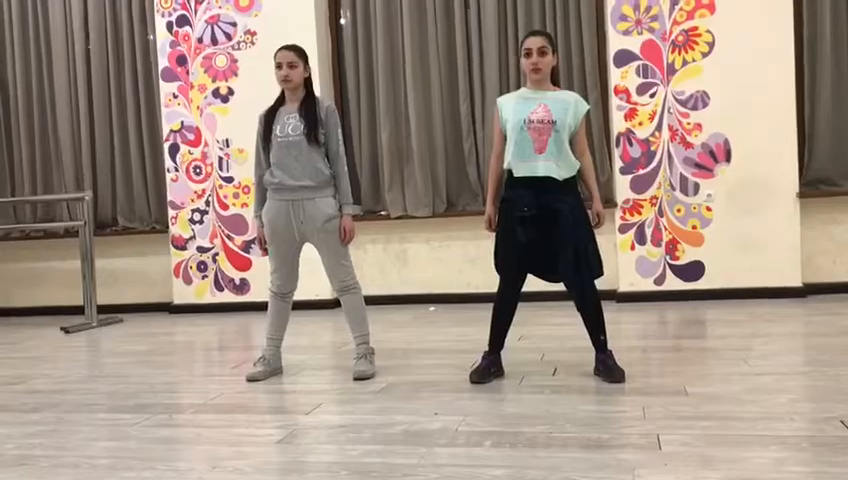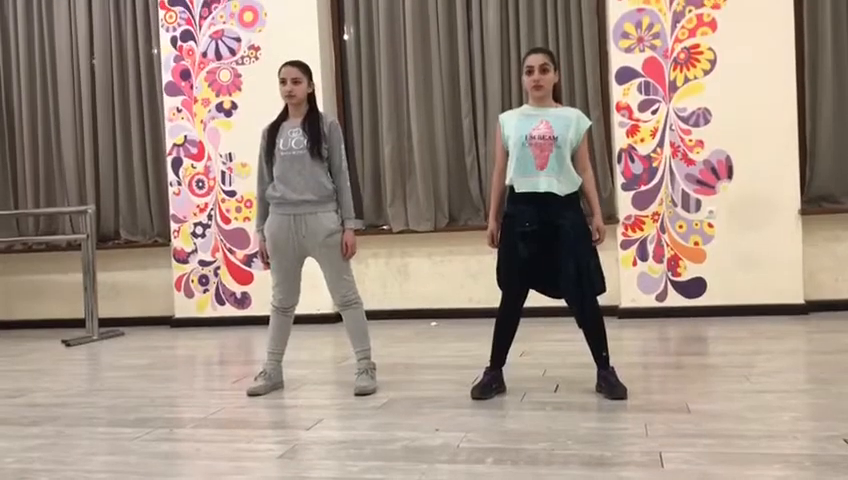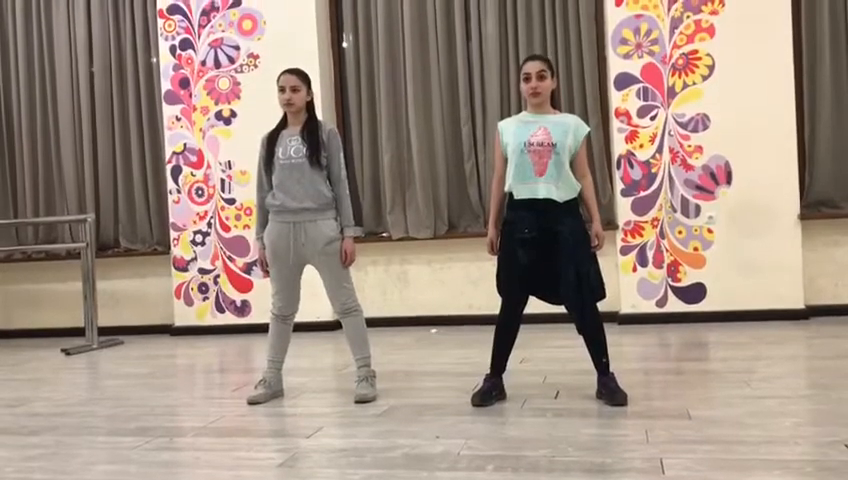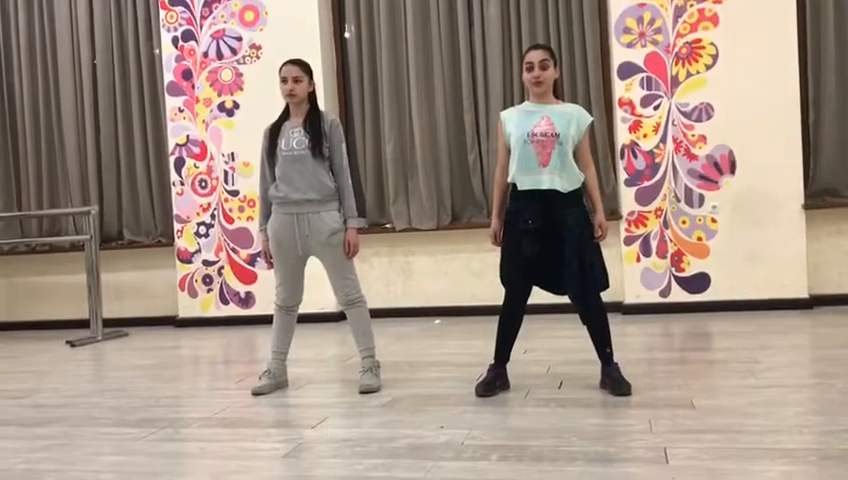
dt=0.5s
person 1, frame 1
left shoulder: (571, 102)
right shoulder: (506, 104)
left elbow: (582, 154)
right elbow: (498, 157)
left wrist: (596, 198)
right wrist: (490, 202)
left hip: (562, 194)
right hip: (520, 195)
left knee: (581, 279)
right knee: (510, 280)
left ankle: (603, 355)
right ankle: (492, 357)
person 1, frame 2
left shoulder: (573, 119)
right shoulder: (508, 121)
left elbow: (585, 170)
right elbow: (500, 173)
left wrist: (597, 214)
right wrist: (493, 218)
left hip: (565, 210)
right hip: (522, 211)
left knee: (583, 295)
right knee: (512, 296)
left ankle: (605, 372)
right ankle: (494, 372)
person 1, frame 3
left shoulder: (572, 125)
right shoulder: (506, 128)
left elbow: (583, 176)
right elbow: (499, 180)
left wrist: (595, 220)
right wrist: (492, 225)
left hip: (564, 216)
right hip: (521, 217)
left knee: (583, 301)
right knee: (511, 302)
left ankle: (605, 378)
right ankle: (494, 380)
person 1, frame 4
left shoulder: (575, 115)
right shoulder: (509, 118)
left elbow: (586, 167)
right elbow: (502, 170)
left wrist: (599, 211)
right wrist: (496, 216)
left hip: (567, 206)
right hip: (524, 208)
left knee: (586, 291)
right knee: (515, 293)
left ankle: (609, 367)
right ankle: (498, 369)
person 2, frame 1
left shoulder: (323, 111)
right shoulder: (268, 117)
left elbow: (339, 161)
right elbow: (261, 169)
left wrist: (347, 210)
right wrist: (258, 217)
left hip: (320, 204)
right hip: (279, 208)
left knee: (344, 280)
right knee: (281, 286)
left ankle: (364, 351)
right ankle: (271, 355)
person 2, frame 2
left shoulder: (327, 126)
right shoulder: (271, 132)
left elbow: (341, 176)
right elbow: (264, 184)
left wrist: (349, 224)
right wrist: (261, 230)
left hip: (322, 219)
right hip: (282, 222)
left knee: (346, 295)
right knee: (282, 300)
left ankle: (365, 367)
right ankle: (272, 369)
person 2, frame 3
left shoulder: (325, 134)
right shoulder: (270, 141)
left elbow: (340, 184)
right elbow: (263, 191)
left wrist: (348, 232)
right wrist: (260, 239)
left hip: (321, 227)
right hip: (281, 230)
left knee: (346, 303)
right knee: (282, 308)
left ankle: (365, 374)
right ankle: (272, 377)
person 2, frame 4
left shoulder: (328, 125)
right shoulder: (273, 132)
left elbow: (343, 175)
right elbow: (266, 184)
left wrist: (352, 223)
right wrist: (263, 231)
left hip: (324, 218)
right hip: (284, 221)
left knee: (349, 294)
right knee: (286, 300)
left ankle: (369, 365)
right ankle: (276, 369)
